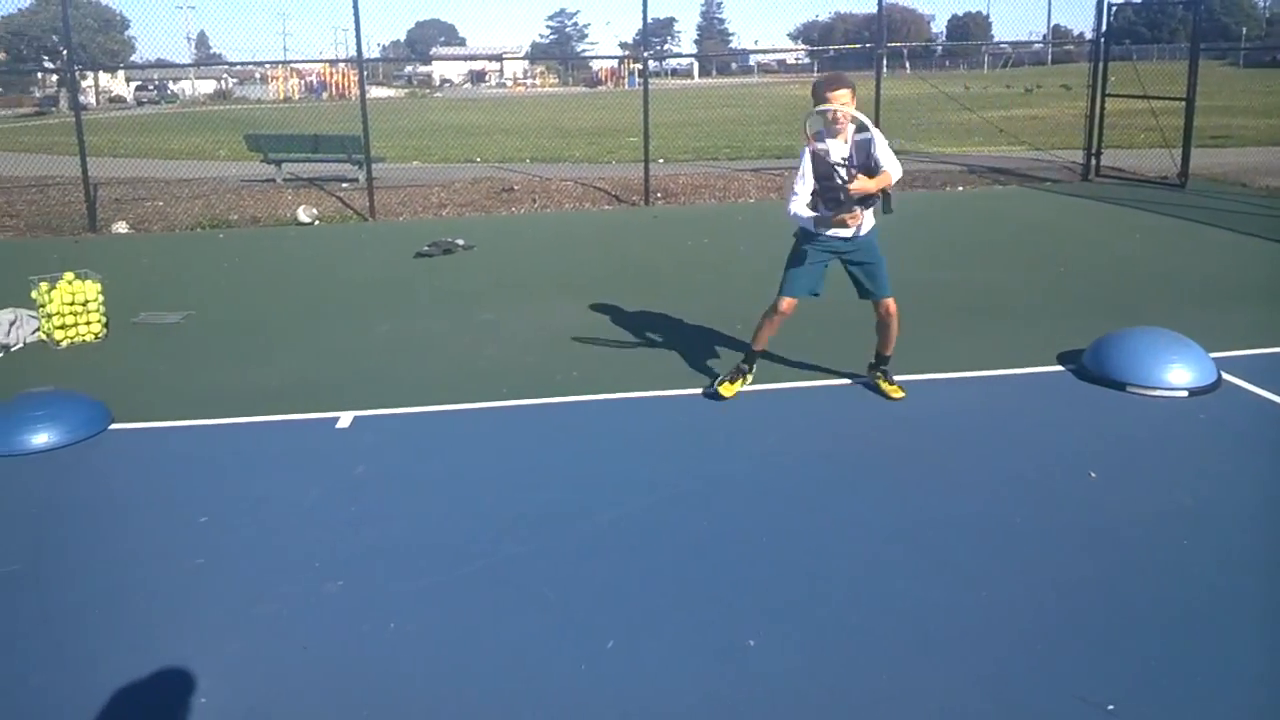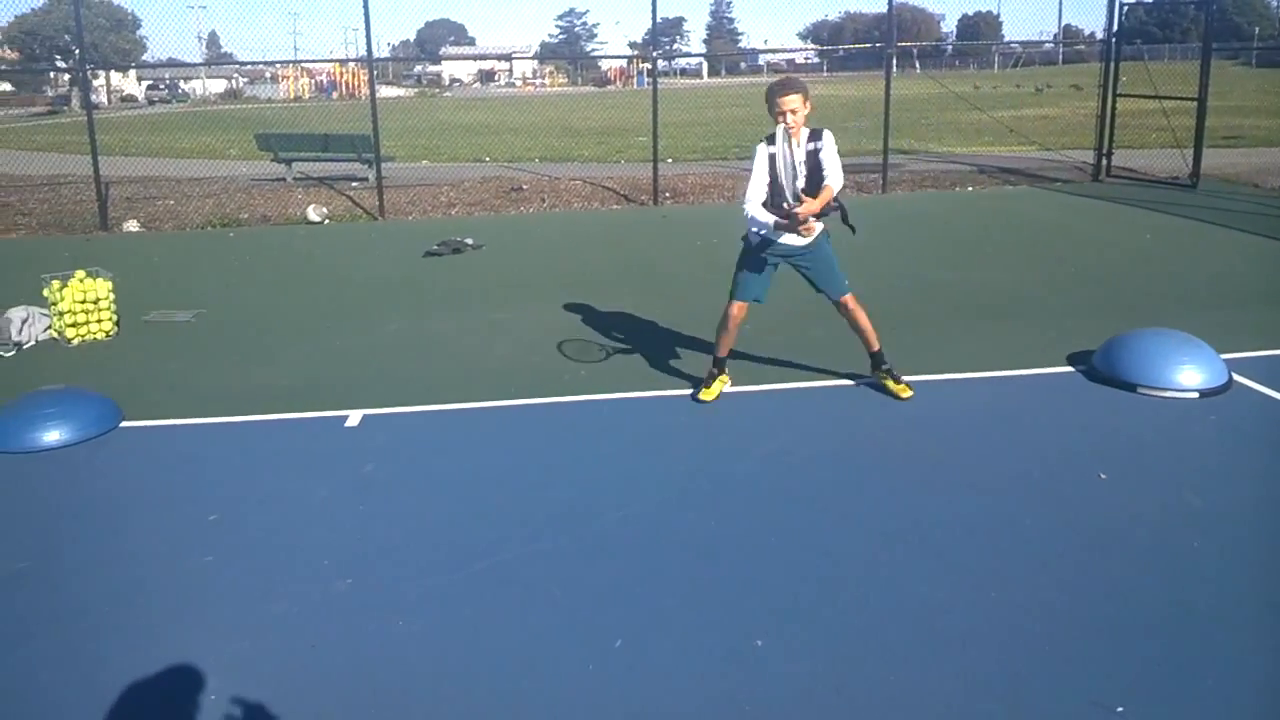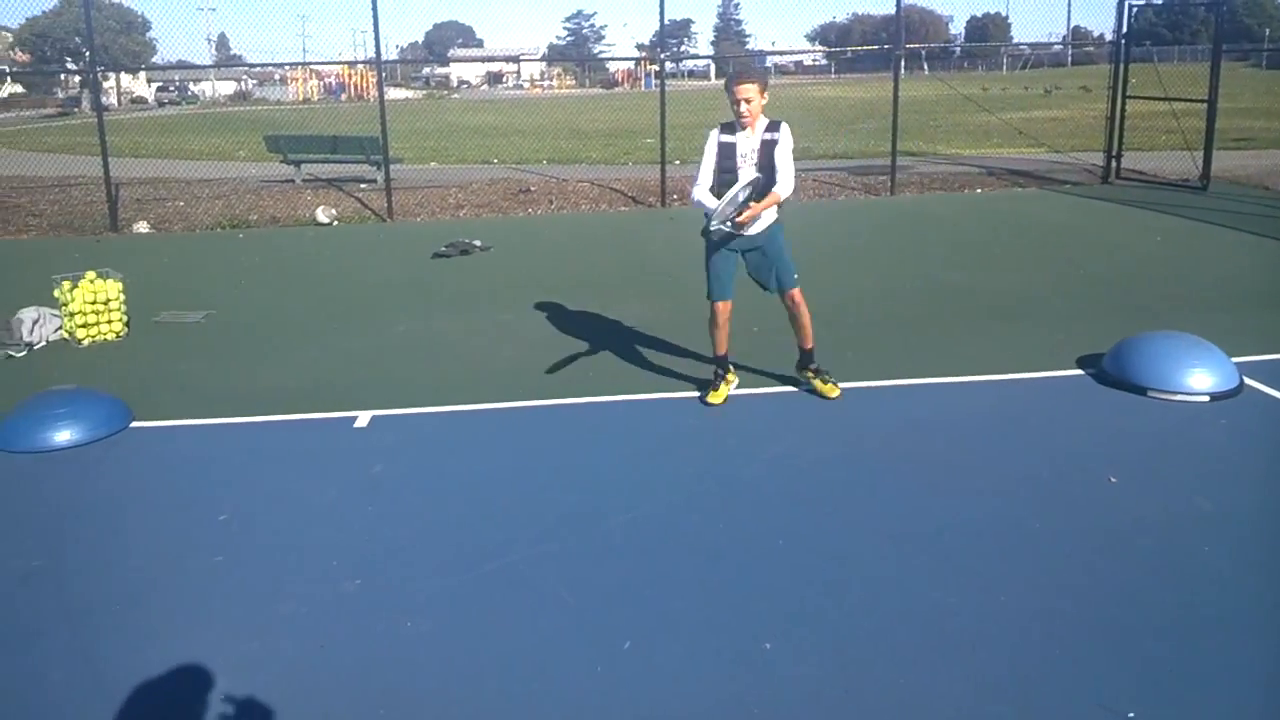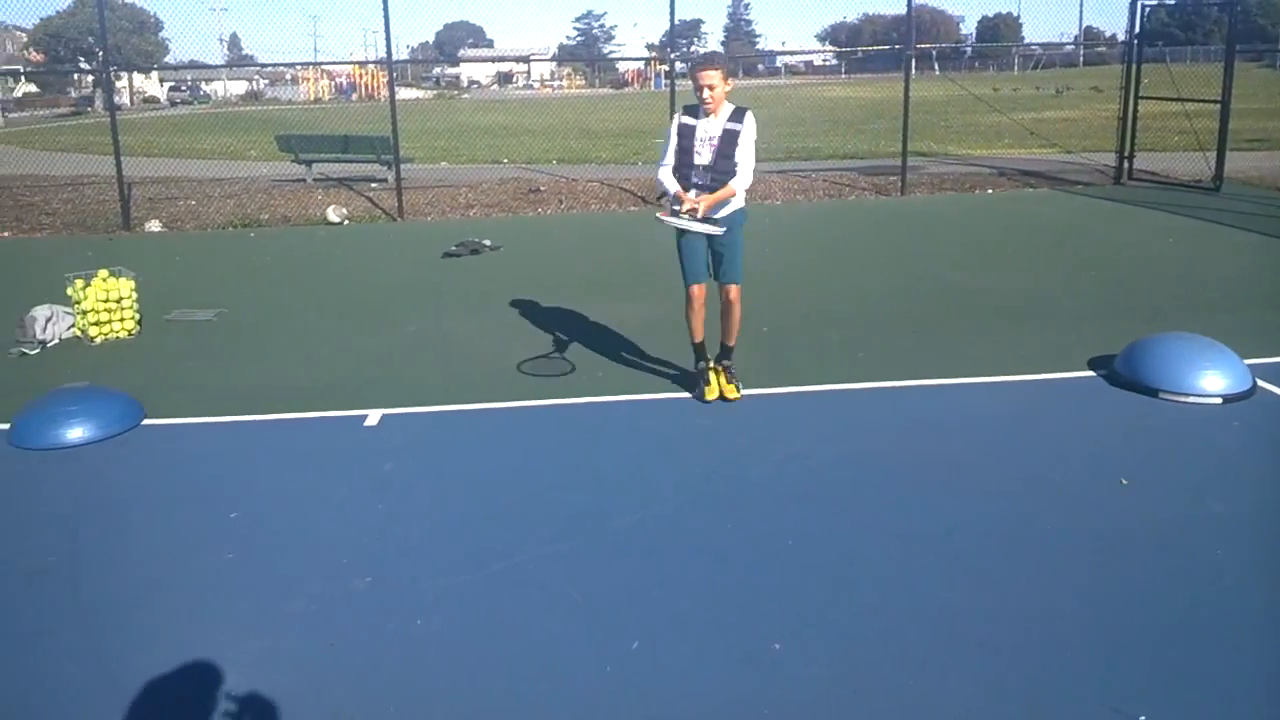
dt=0.1s
person 1, frame 1
left shoulder: (868, 134)
right shoulder: (813, 147)
left elbow: (893, 169)
right elbow: (799, 208)
left wrist: (871, 185)
right wrist: (832, 218)
left hip: (860, 236)
right hip: (820, 235)
left knee: (888, 308)
right knee: (784, 306)
left ankle: (881, 368)
right ankle: (746, 366)
person 1, frame 2
left shoulder: (821, 139)
right shoulder: (765, 150)
left elbow: (832, 180)
right elbow: (751, 207)
left wrist: (814, 206)
right wrist: (785, 224)
left hip: (809, 240)
right hip: (766, 241)
left knee: (847, 304)
right knee: (735, 310)
left ankle: (882, 367)
right ankle: (719, 370)
person 1, frame 3
left shoulder: (778, 132)
right shoulder: (719, 137)
left elbow: (785, 183)
right elbow: (699, 190)
left wrist: (758, 209)
left hip: (765, 228)
right hip: (723, 232)
left knee: (793, 298)
right knee: (720, 308)
left ankle: (808, 365)
right ankle: (723, 372)
person 1, frame 4
left shoulder: (743, 119)
right shoulder: (683, 119)
left elbow: (744, 175)
right elbow: (666, 168)
left wrist: (709, 200)
right wrist: (680, 196)
left hip: (728, 216)
right hip: (688, 216)
left knee: (731, 293)
right knee: (695, 292)
left ankle: (726, 361)
right ankle: (702, 362)
